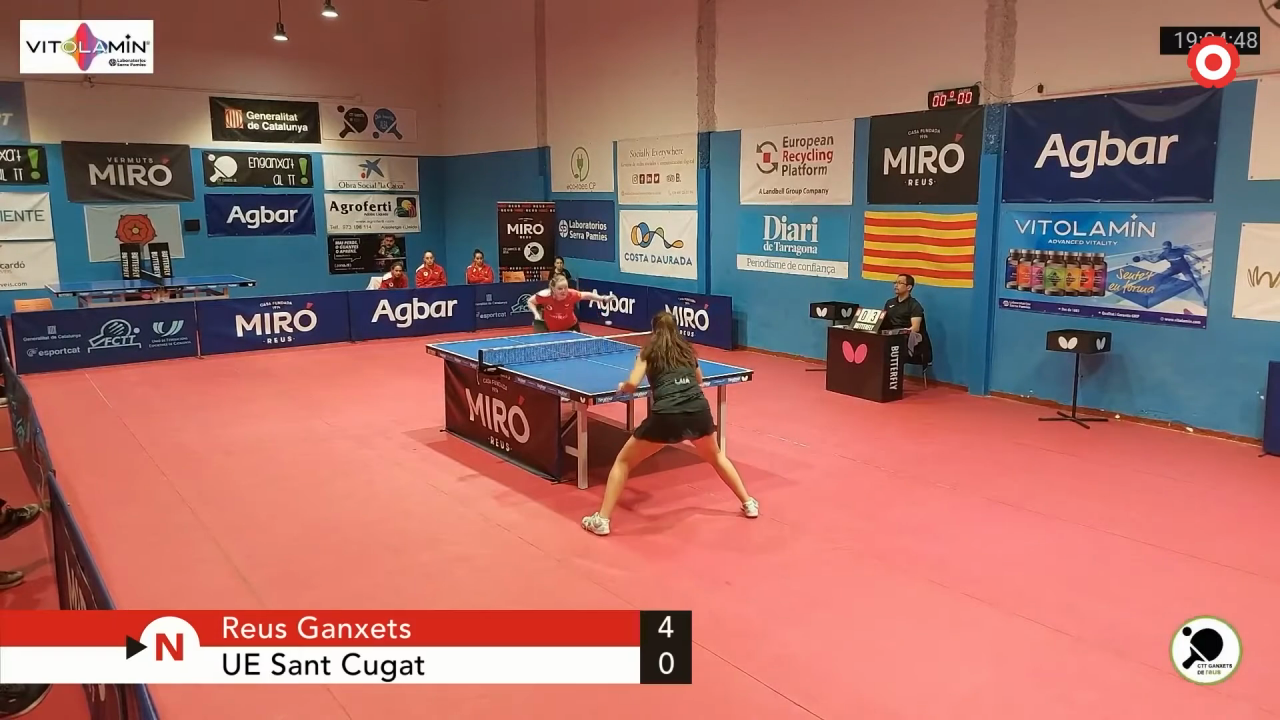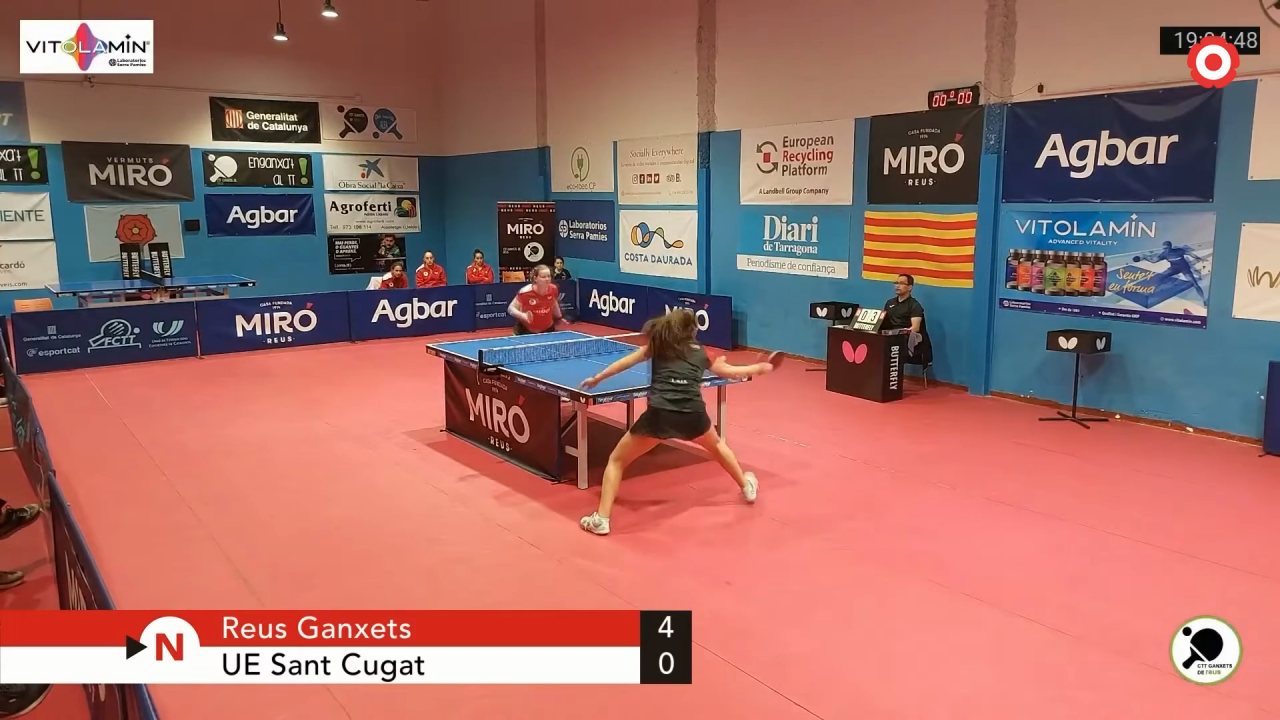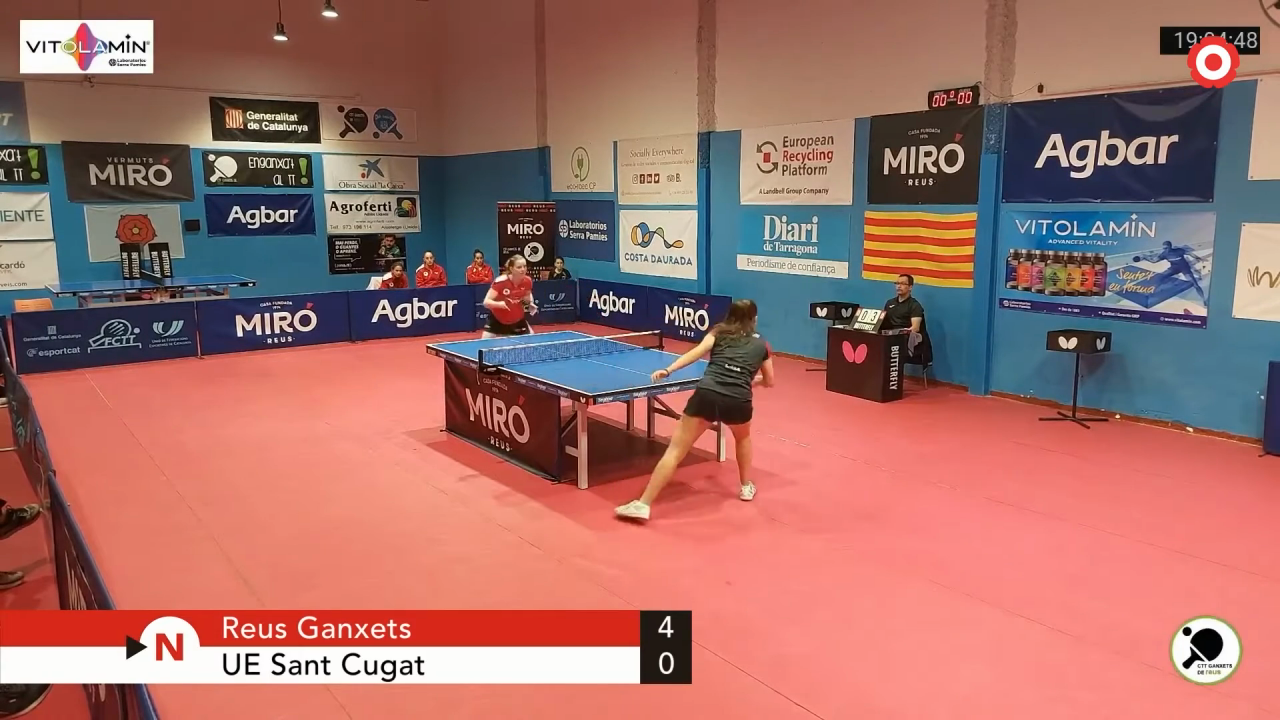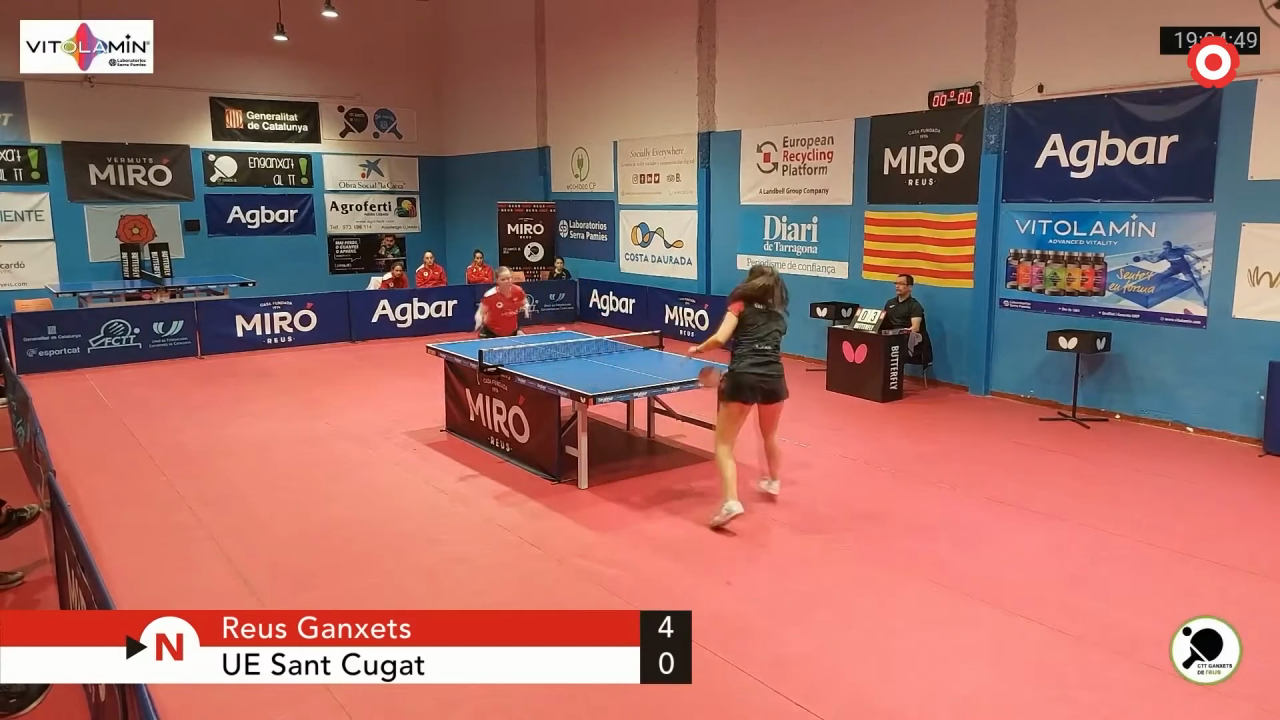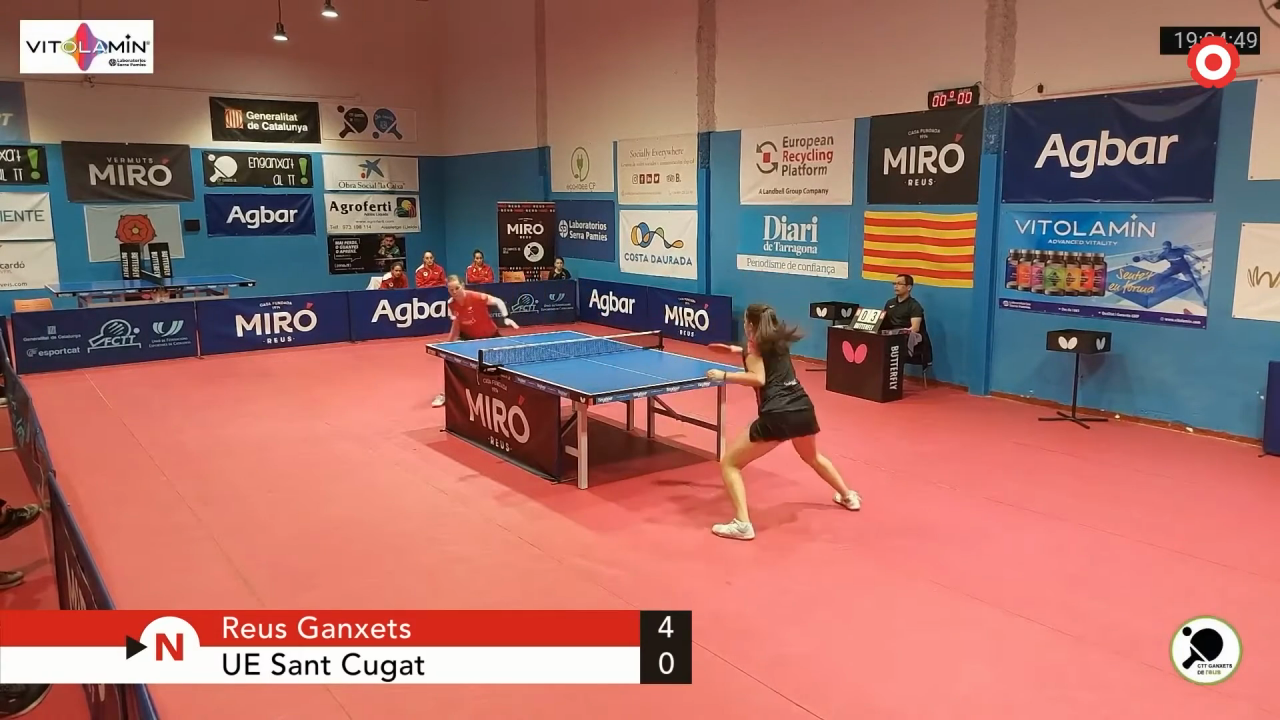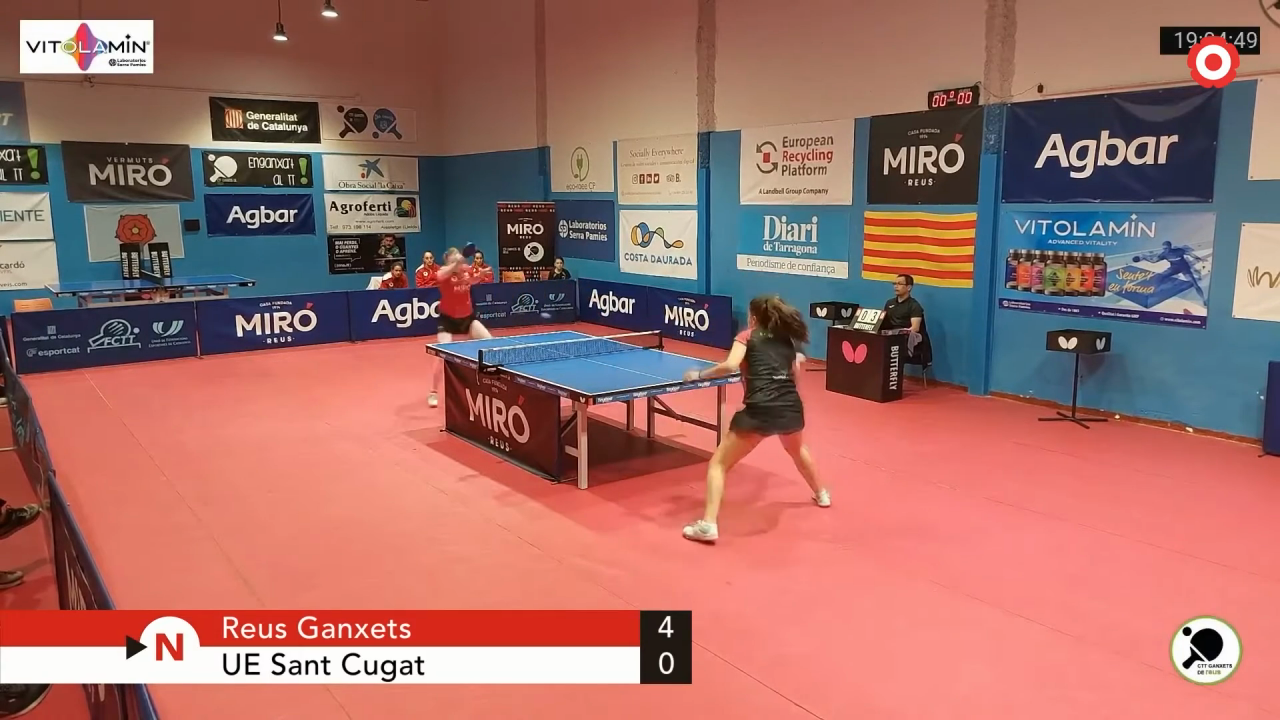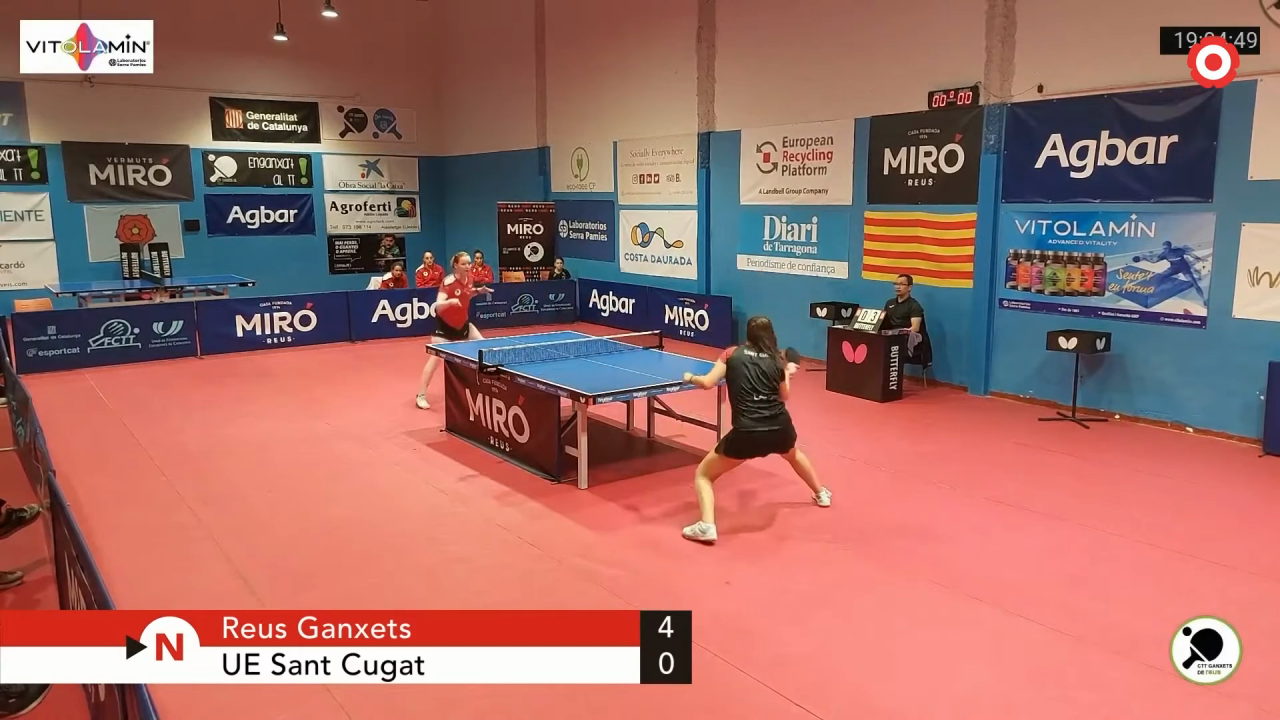
dt=0.3s
person 1, frame 1
left shoulder: (649, 352)
right shoulder: (687, 351)
left elbow: (632, 384)
left wrist: (622, 388)
left hip: (665, 416)
right hip: (699, 412)
left knee: (623, 462)
right knee: (715, 456)
left ankle: (602, 519)
right ankle: (748, 503)
person 1, frame 2
left shoulder: (658, 344)
right shoulder: (701, 352)
left elbow: (626, 362)
right elbow: (732, 373)
left wrist: (596, 378)
right wrist: (761, 368)
left hip: (659, 414)
right hip: (693, 415)
left knee: (617, 461)
right knee: (716, 445)
left ankle: (601, 519)
right ankle: (746, 485)
person 1, frame 3
left shoulder: (720, 332)
right shoulder: (761, 346)
left elbow: (697, 352)
right elbow: (769, 381)
left wrist: (668, 370)
left hip: (707, 395)
right hip: (739, 402)
left knee: (675, 451)
right knee: (743, 438)
left ankle: (643, 504)
right ankle: (746, 487)
person 1, frame 4
left shoulder: (741, 305)
right shoulder: (779, 315)
left elbow: (720, 339)
left wrist: (697, 348)
left hip: (743, 379)
right hip: (773, 379)
left knee: (723, 444)
right knee: (769, 433)
left ankle: (731, 502)
right ankle: (773, 481)
person 1, frame 5
left shoulder: (755, 344)
right shoulder: (778, 343)
left elbow: (758, 379)
left wrist: (723, 375)
right wrist: (742, 352)
left hip: (776, 416)
right hip: (804, 411)
left knee: (729, 465)
right knee: (813, 457)
left ankle: (742, 524)
right ankle: (848, 496)
person 1, frame 6
left shoulder: (748, 336)
right shoulder: (787, 339)
left elbow: (730, 365)
left wrist: (699, 374)
left hip: (759, 410)
right hip: (791, 407)
left knee: (718, 464)
right knee: (797, 449)
left ankle: (708, 525)
right ankle: (821, 493)
person 1, frame 7
left shoulder: (732, 353)
right shoulder: (777, 361)
left elbow: (708, 382)
left wrist: (690, 378)
left hip: (747, 433)
right hip: (780, 429)
left knee: (703, 474)
right knee: (793, 455)
left ankle: (707, 525)
right ankle: (821, 493)
